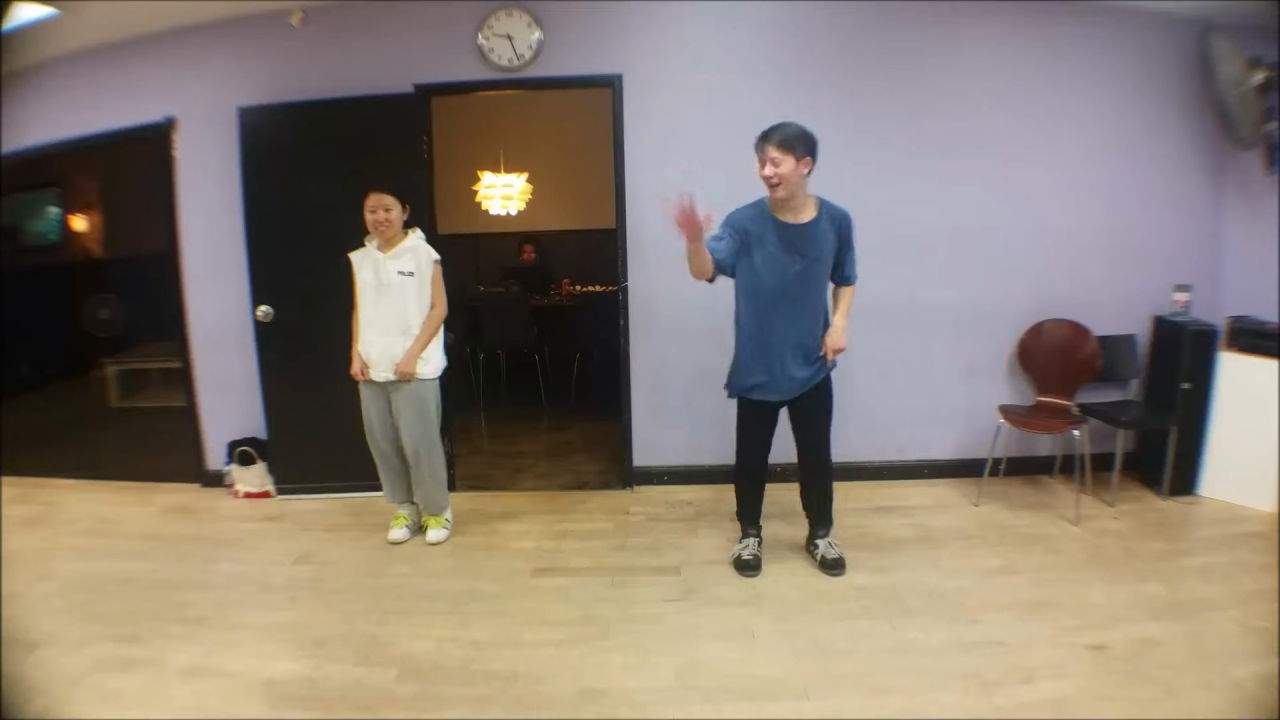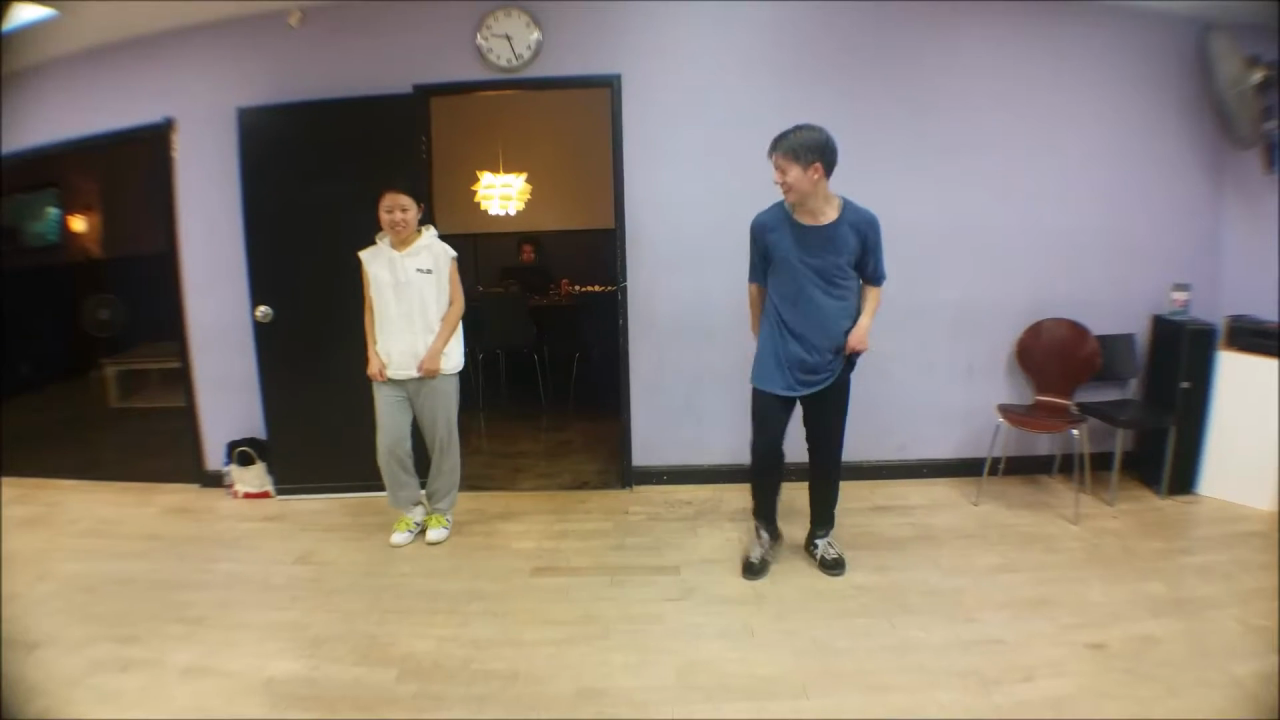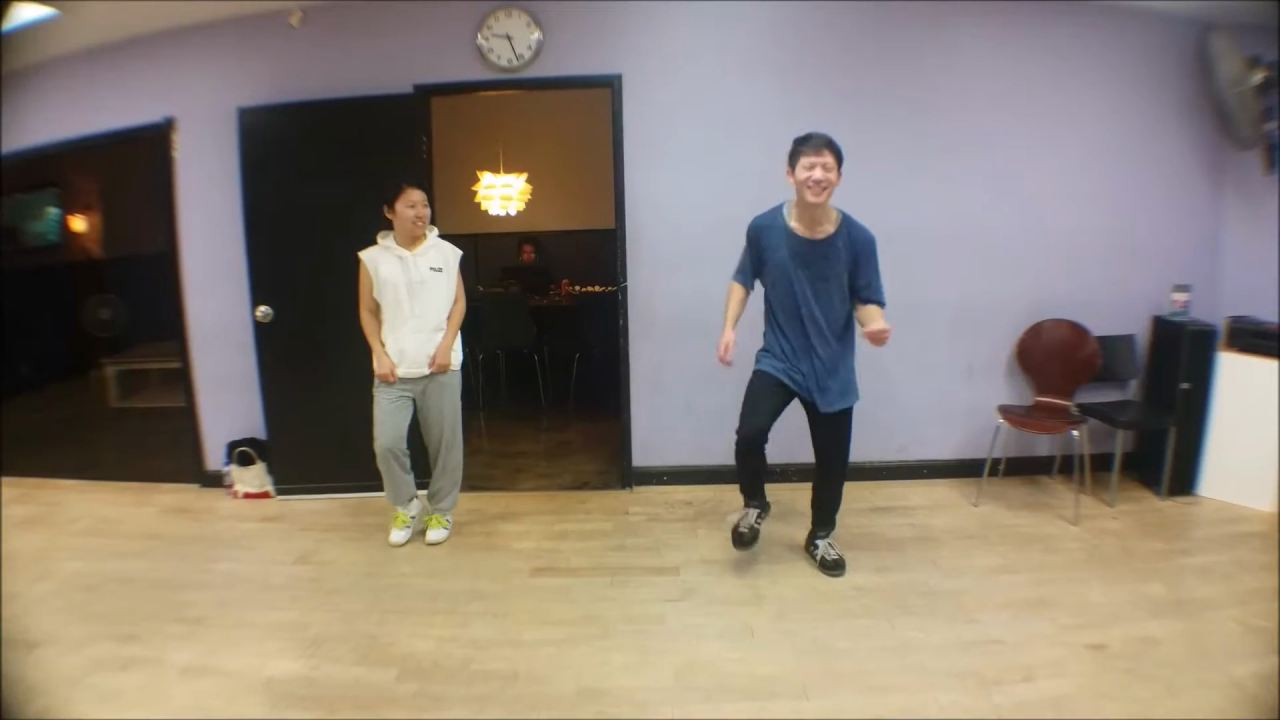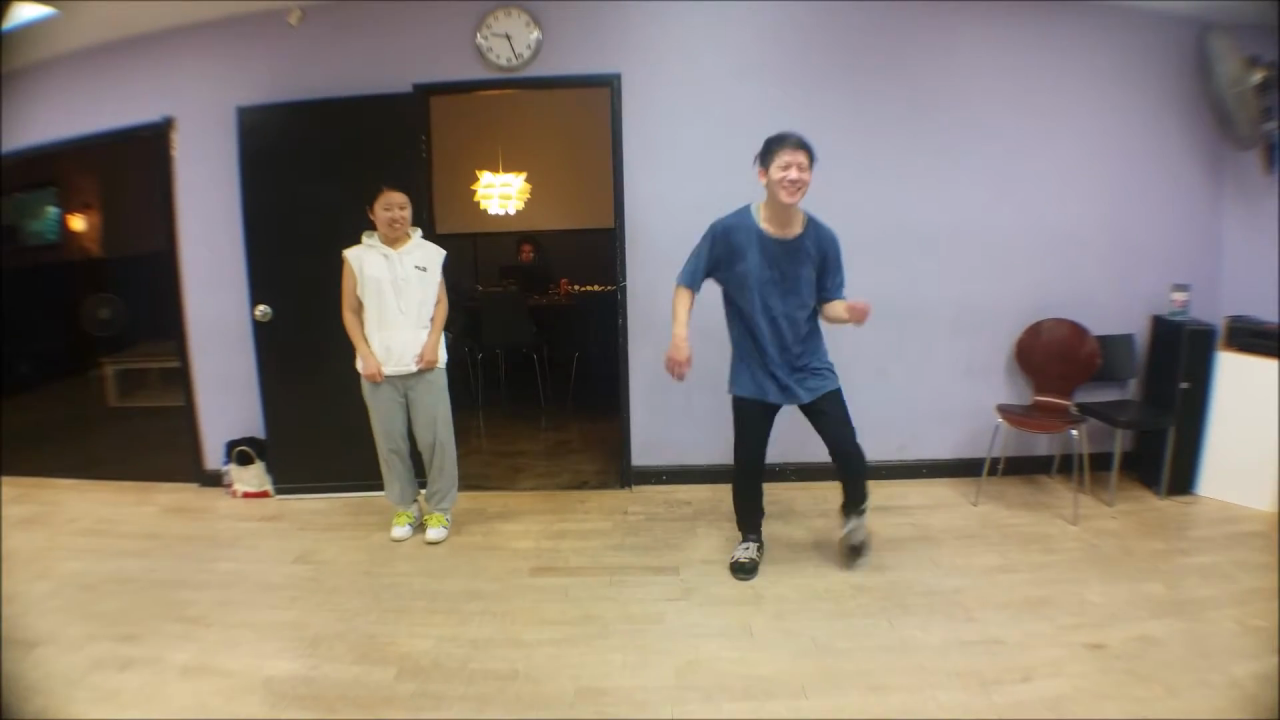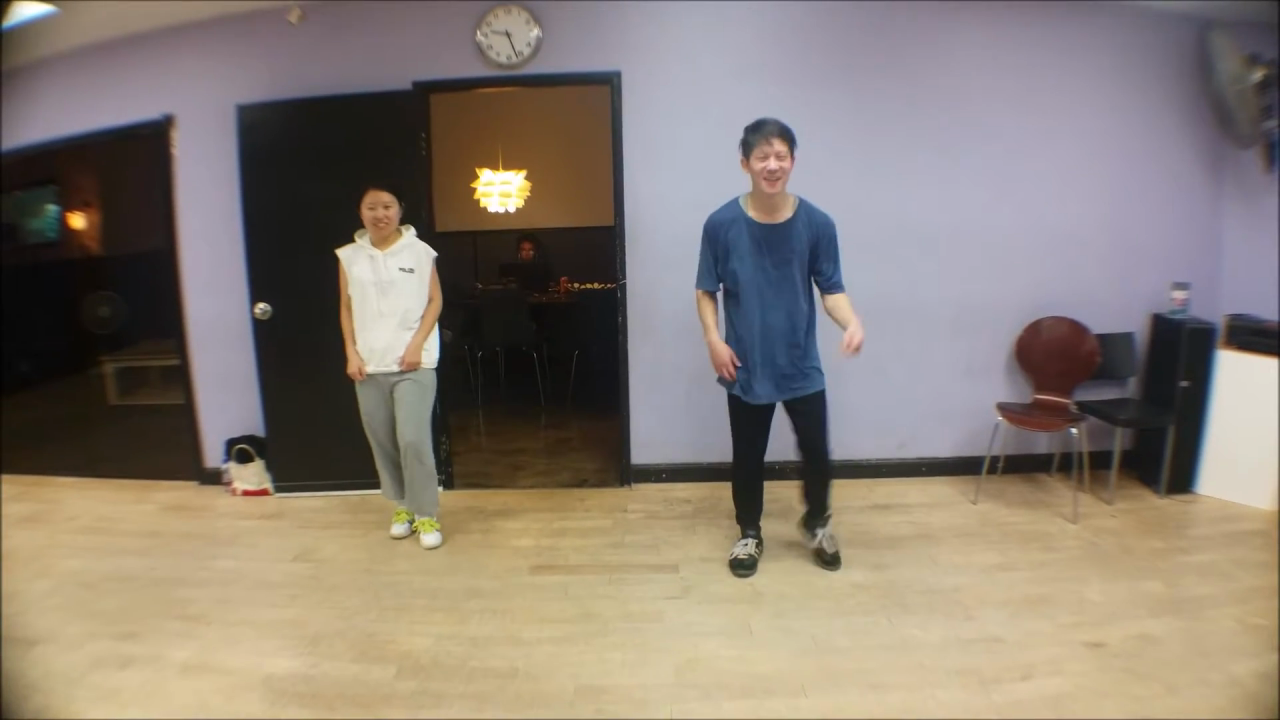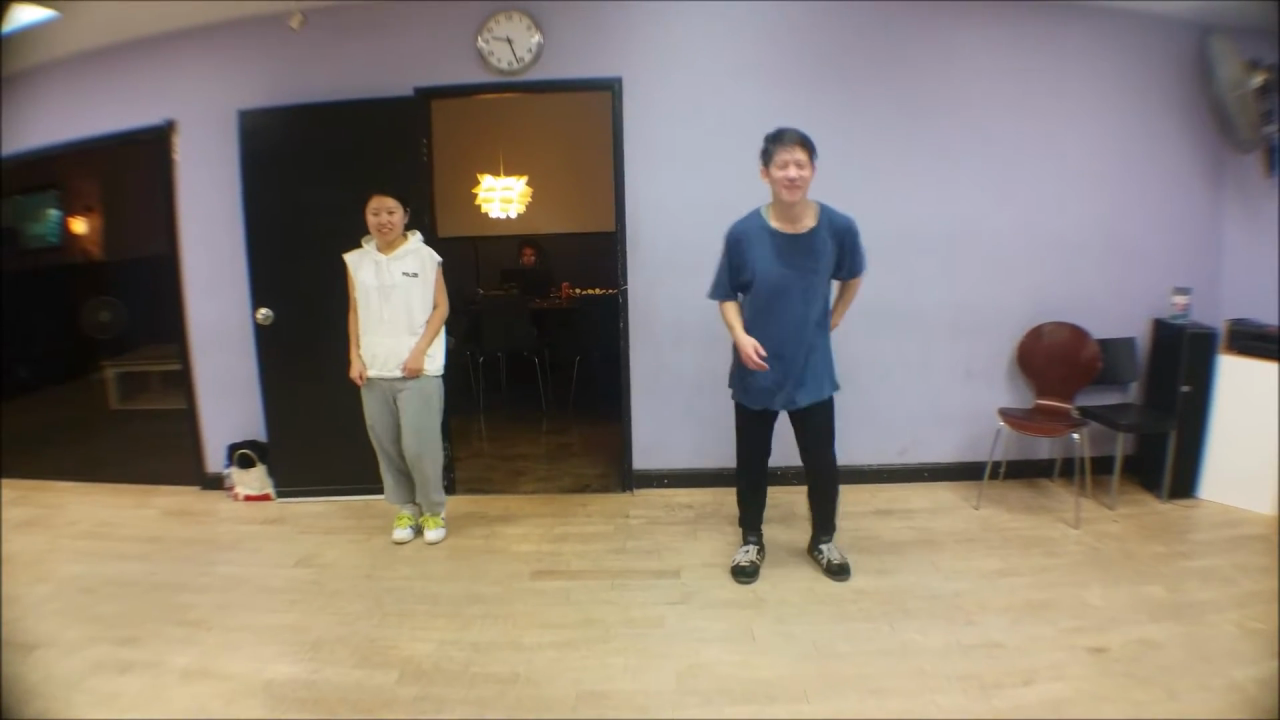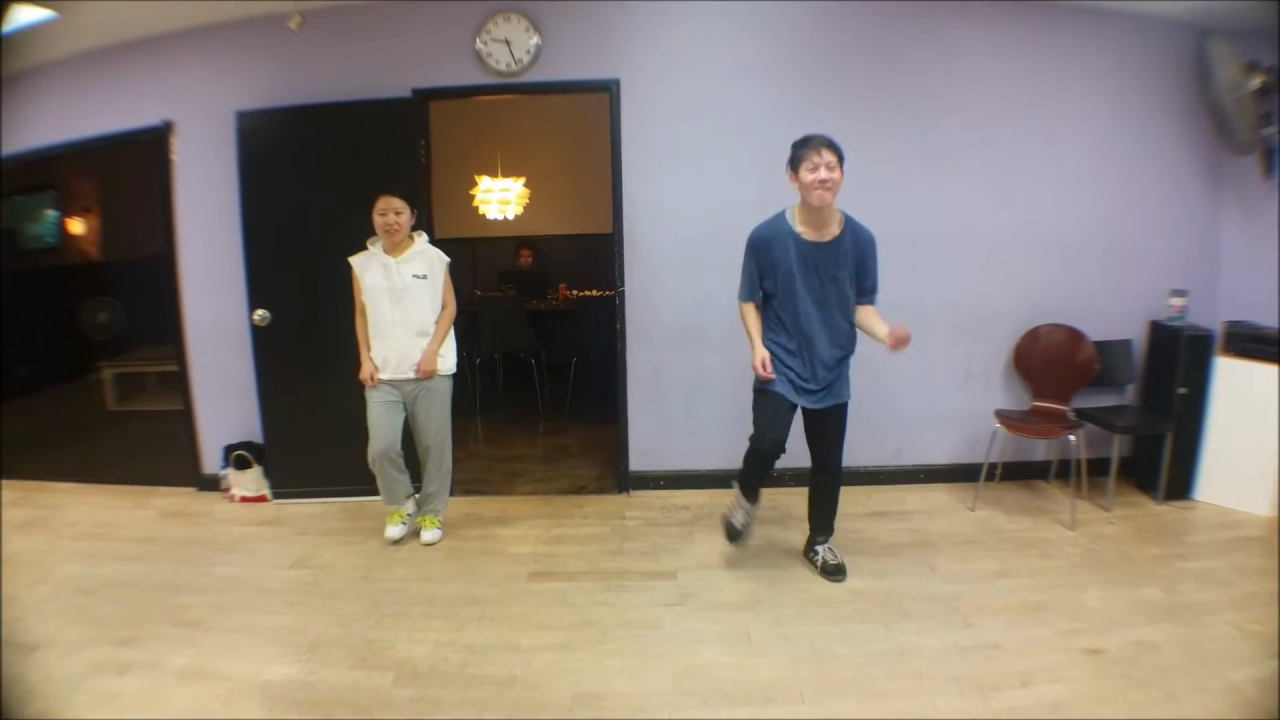
dt=0.4s
person 1, frame 1
left shoulder: (836, 221)
right shoulder: (744, 221)
left elbow: (844, 280)
right elbow: (705, 269)
left wrist: (839, 323)
right wrist: (695, 237)
left hip: (810, 365)
right hip: (756, 368)
left knee: (816, 454)
right knee: (752, 457)
left ankle: (820, 533)
right ankle: (750, 534)
person 1, frame 2
left shoulder: (860, 223)
right shoulder: (766, 224)
left elbow: (872, 280)
left wrist: (864, 323)
right wrist: (758, 325)
left hip: (831, 363)
right hip: (776, 363)
left knee: (826, 453)
right knee: (766, 450)
left ankle: (820, 535)
right ankle: (765, 529)
person 1, frame 3
left shoulder: (858, 239)
right shoulder: (764, 228)
left elbow: (866, 303)
right elbow: (743, 280)
left wrist: (875, 326)
right wrist: (728, 328)
left hip: (833, 370)
right hip: (778, 359)
left knee: (832, 461)
right knee: (749, 434)
left ankle: (820, 535)
right ankle: (754, 503)
person 1, frame 4
left shoulder: (822, 239)
right shoulder: (729, 230)
left elbow: (827, 301)
right elbow: (687, 282)
left wrist: (847, 313)
right wrist: (680, 335)
left hip: (808, 365)
right hip: (753, 370)
left knee: (846, 449)
right knee: (748, 459)
left ankle: (854, 514)
right ankle: (750, 537)
person 1, frame 5
left shoulder: (817, 223)
right shoulder: (721, 224)
left elbow: (831, 288)
right elbow: (706, 288)
left wrist: (851, 323)
right wrist: (714, 338)
left hip: (800, 362)
right hip: (746, 364)
left knee: (816, 451)
right knee: (748, 455)
left ankle: (817, 524)
right ankle: (749, 534)
person 1, frame 6
left shoulder: (839, 228)
right shoulder: (743, 233)
left elbow: (853, 277)
right elbow: (726, 296)
right wrist: (741, 336)
left hip: (812, 370)
right hip: (757, 370)
left knee: (821, 461)
right knee: (753, 461)
left ankle: (824, 539)
right ankle: (751, 540)
person 1, frame 7
left shoulder: (859, 240)
right shoulder: (767, 236)
left elbow: (860, 305)
right elbow: (748, 299)
left wrist: (884, 332)
right wrist: (757, 347)
left hip: (831, 370)
right hip: (780, 365)
left knee: (828, 462)
right knee: (767, 443)
left ankle: (819, 541)
right ankle: (746, 494)
person 2, frame 1
left shoulder: (423, 255)
right shoulder: (360, 259)
left elbow: (439, 308)
right elbow: (359, 311)
left wrist: (413, 355)
right wrist: (355, 354)
left hip: (416, 369)
right hip: (373, 370)
left knee: (420, 445)
right knee: (383, 445)
left ankle: (437, 511)
right ankle: (405, 508)
person 2, frame 2
left shoulder: (440, 253)
right shoulder: (371, 259)
left elbow: (456, 304)
right elbow: (370, 311)
left wrist: (435, 350)
right wrist: (372, 354)
left hip: (436, 367)
right hip: (389, 369)
left knee: (441, 442)
right knee: (390, 446)
left ankle: (440, 511)
right ankle: (410, 511)
person 2, frame 3
left shoulder: (446, 253)
right shoulder: (373, 258)
left elbow: (459, 302)
right elbow: (368, 312)
left wrist: (446, 346)
right wrist: (381, 356)
left hip: (440, 365)
right hip: (394, 368)
left knee: (445, 441)
right knee: (387, 442)
left ankle: (441, 511)
right ankle: (405, 506)
person 2, frame 4
left shoulder: (429, 253)
right shoulder: (356, 257)
left elbow: (441, 302)
right elbow: (350, 312)
left wrist: (433, 343)
right wrist: (366, 355)
left hip: (425, 363)
right hip: (380, 366)
left knee: (435, 438)
right knee: (391, 443)
left ankle: (439, 509)
right ankle: (406, 507)
person 2, frame 5
left shoulder: (419, 252)
right shoulder: (349, 257)
left elbow: (435, 301)
right elbow: (346, 309)
left wrist: (416, 345)
right wrist: (351, 353)
left hip: (413, 363)
right hip: (370, 365)
left knee: (413, 439)
right knee: (383, 441)
left ankle: (426, 514)
right ankle: (403, 506)
person 2, frame 6
left shoulder: (425, 257)
right shoulder: (356, 262)
left elbow: (441, 308)
right elbow: (355, 313)
left wrist: (419, 351)
right wrist: (355, 357)
left hip: (419, 369)
right hip: (374, 370)
left knee: (420, 445)
right knee: (387, 445)
left ankle: (433, 511)
right ankle: (406, 509)
person 2, frame 7
left shoulder: (433, 258)
right shoulder: (362, 264)
left elbow: (449, 307)
right elbow: (361, 315)
left wrist: (432, 351)
right wrist: (365, 359)
left hip: (430, 369)
right hip: (384, 372)
left knee: (434, 444)
right knee: (381, 448)
left ankle: (431, 512)
right ankle: (399, 504)
